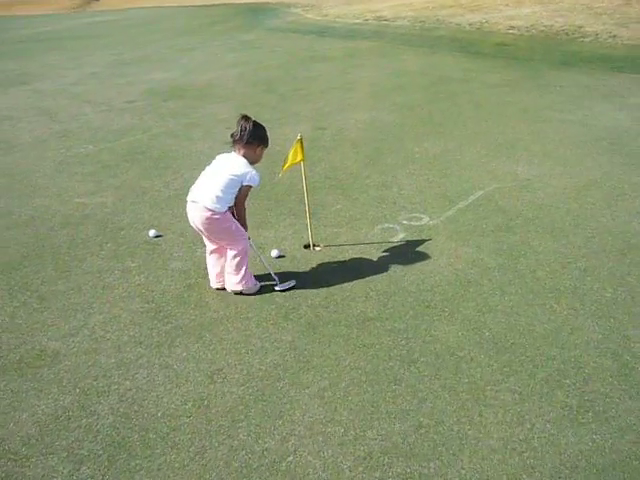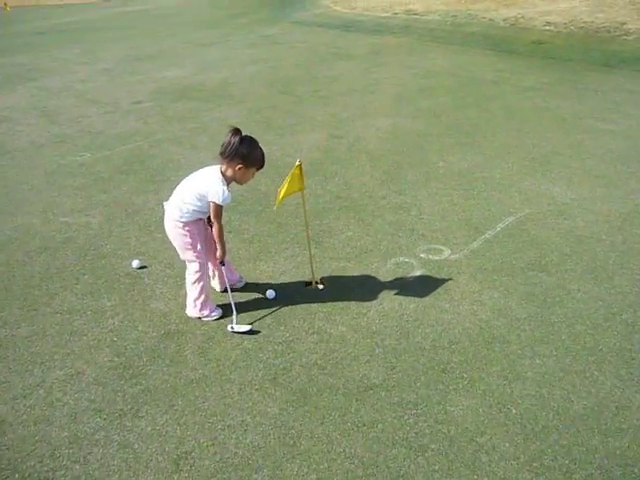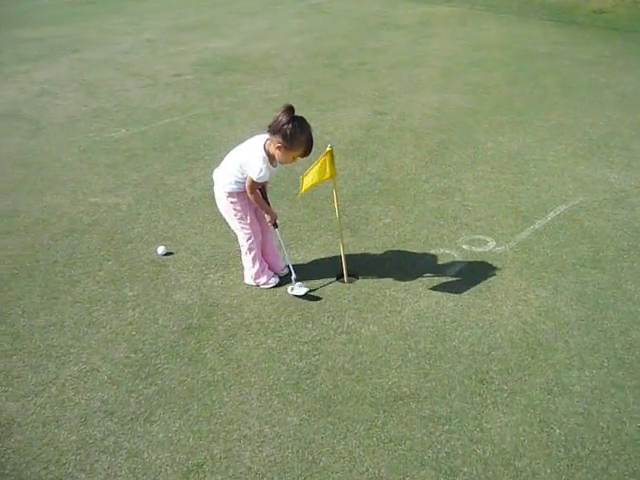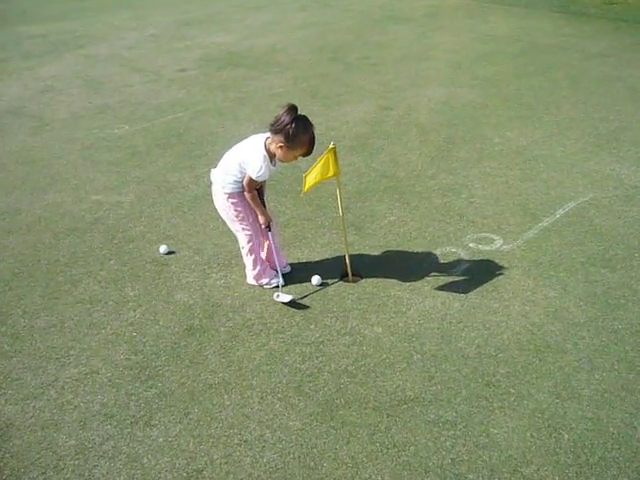
dt=1s
person 1, frame 1
left shoulder: (222, 158)
right shoulder: (250, 174)
right elbow: (239, 204)
left wrist: (236, 224)
right wrist: (244, 229)
left hip: (192, 206)
right hip: (211, 212)
left knee: (215, 243)
right knee: (239, 243)
left ankle: (218, 279)
right ankle: (240, 282)
person 1, frame 2
left shoulder: (217, 171)
right shoulder: (220, 189)
right elbow: (216, 222)
right wrist: (220, 248)
left hip: (193, 216)
right hip: (181, 222)
left knee: (212, 248)
right knee: (198, 262)
left ankle: (224, 280)
right ankle: (199, 308)
person 1, frame 3
left shoulder: (269, 141)
right shoulder: (260, 164)
right elbow: (251, 191)
left wrist: (262, 184)
right wrist: (268, 211)
left hip: (244, 187)
right hip: (230, 192)
left knee: (264, 226)
right knee: (250, 233)
left ankle: (272, 264)
right ankle: (257, 275)
person 1, frame 4
left shoulder: (269, 140)
right shoulder: (260, 164)
right elbow: (248, 189)
left wrist: (261, 195)
right wrist: (261, 213)
left hip: (242, 185)
right hip: (229, 191)
left knee: (265, 225)
right knee: (250, 233)
left ankle: (273, 261)
right ankle: (259, 275)
